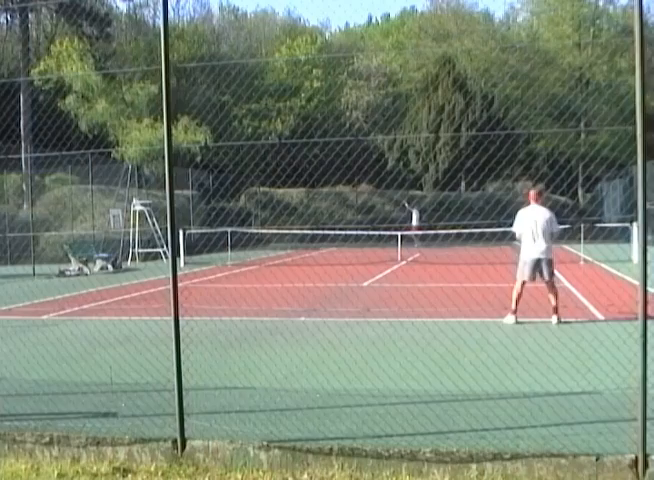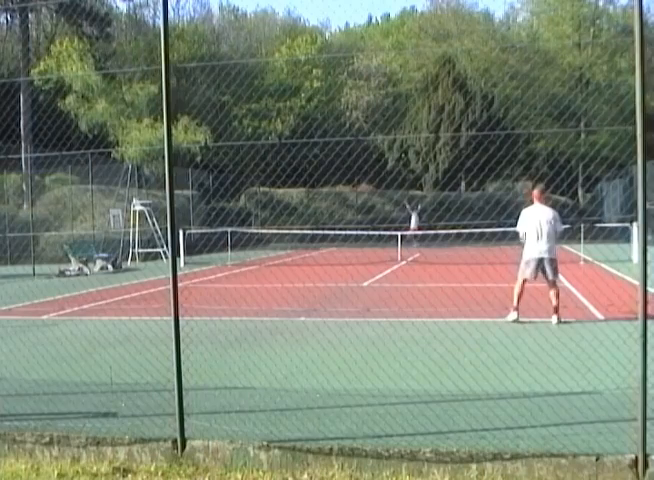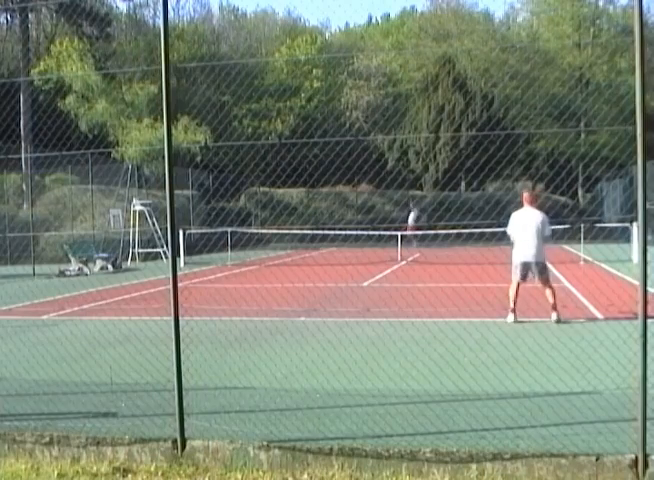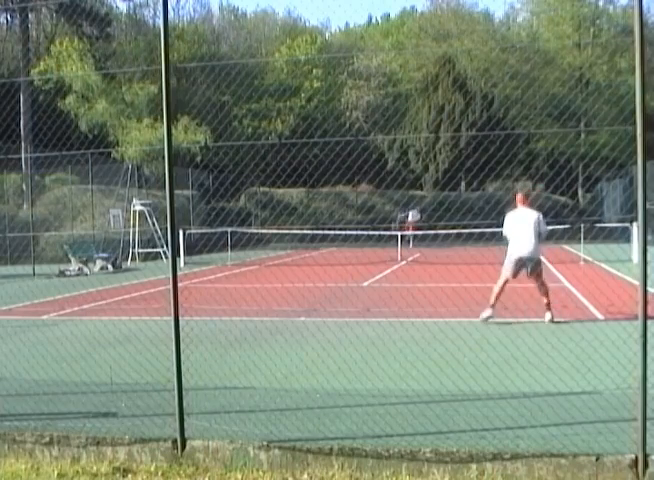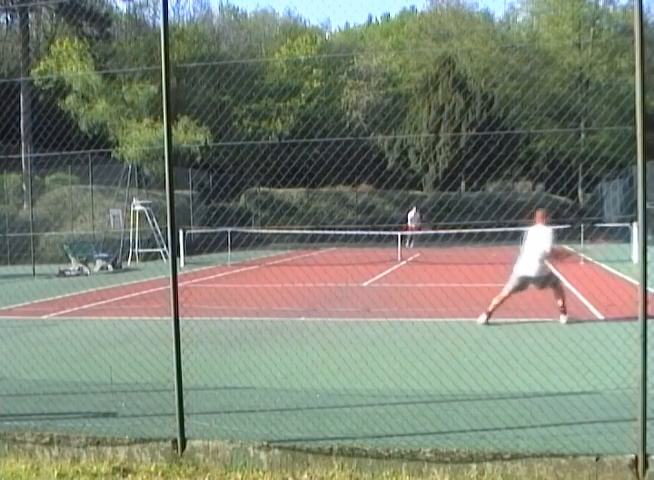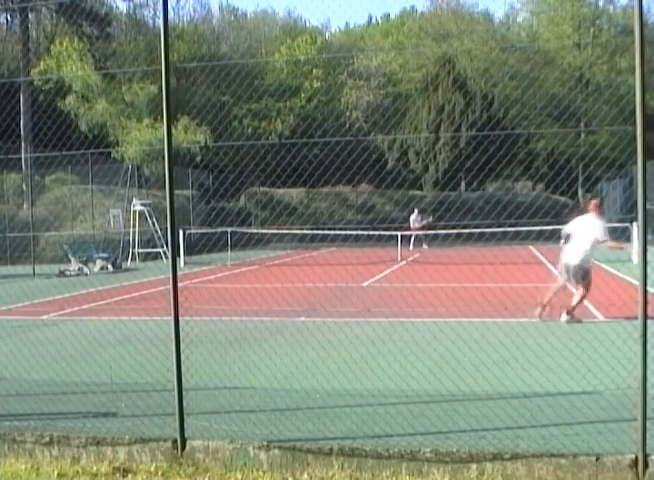
dt=0.3s
person 1, frame 1
left shoulder: (522, 213)
right shoulder: (548, 213)
left elbow: (518, 235)
right elbow: (554, 234)
left hip: (528, 254)
right hip: (545, 254)
left knee: (520, 283)
right knee: (550, 283)
left ankle: (513, 314)
right ankle: (555, 314)
person 1, frame 2
left shoulder: (526, 212)
right shoulder: (552, 213)
left elbow: (522, 234)
right elbow: (558, 233)
left hip: (531, 252)
right hip: (548, 253)
left knee: (521, 280)
right knee: (552, 283)
left ankle: (515, 311)
right ankle: (555, 314)
person 1, frame 3
left shoulder: (515, 215)
right shoulder: (541, 216)
left elbow: (512, 236)
right elbow: (546, 236)
left hip: (519, 255)
right hip: (537, 256)
left knee: (515, 282)
right knee: (546, 284)
left ankle: (512, 313)
right ankle: (554, 312)
person 1, frame 4
left shoulder: (510, 215)
right shoulder: (537, 215)
left elbow: (507, 235)
right elbow: (543, 235)
left hip: (515, 252)
right hip: (532, 253)
left knee: (502, 281)
right knee: (540, 281)
left ankle: (490, 309)
right ankle: (548, 311)
person 1, frame 5
left shoulder: (530, 231)
right shoulder: (548, 230)
right elbow: (548, 251)
right wrist: (561, 254)
left hip: (521, 269)
right hip: (538, 271)
left knee: (505, 294)
right knee: (558, 287)
left ankle: (487, 315)
right ankle: (563, 314)
person 1, frame 6
left shoulder: (579, 219)
right shoulder: (599, 223)
left elbow: (564, 232)
right elbow: (606, 243)
right wrist: (623, 246)
left hip: (566, 257)
right hip: (580, 261)
left knee: (560, 284)
right knee: (584, 289)
left ankle: (542, 307)
right ankle: (568, 314)
